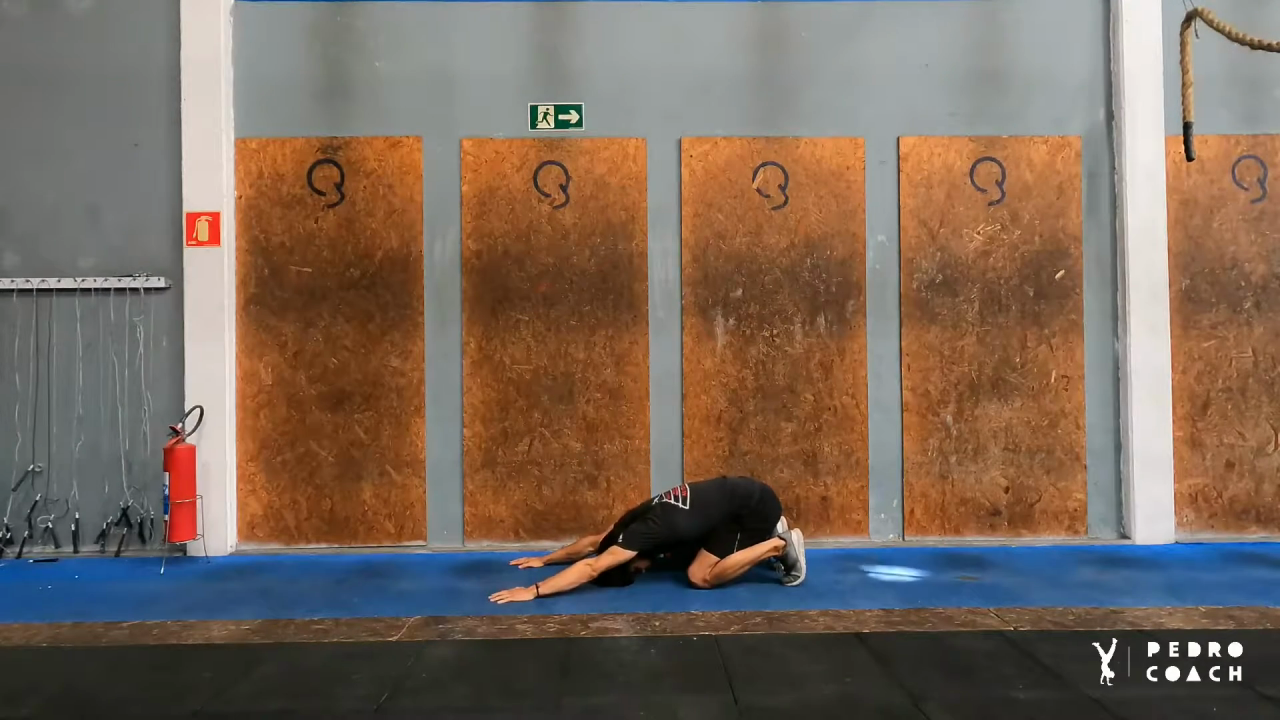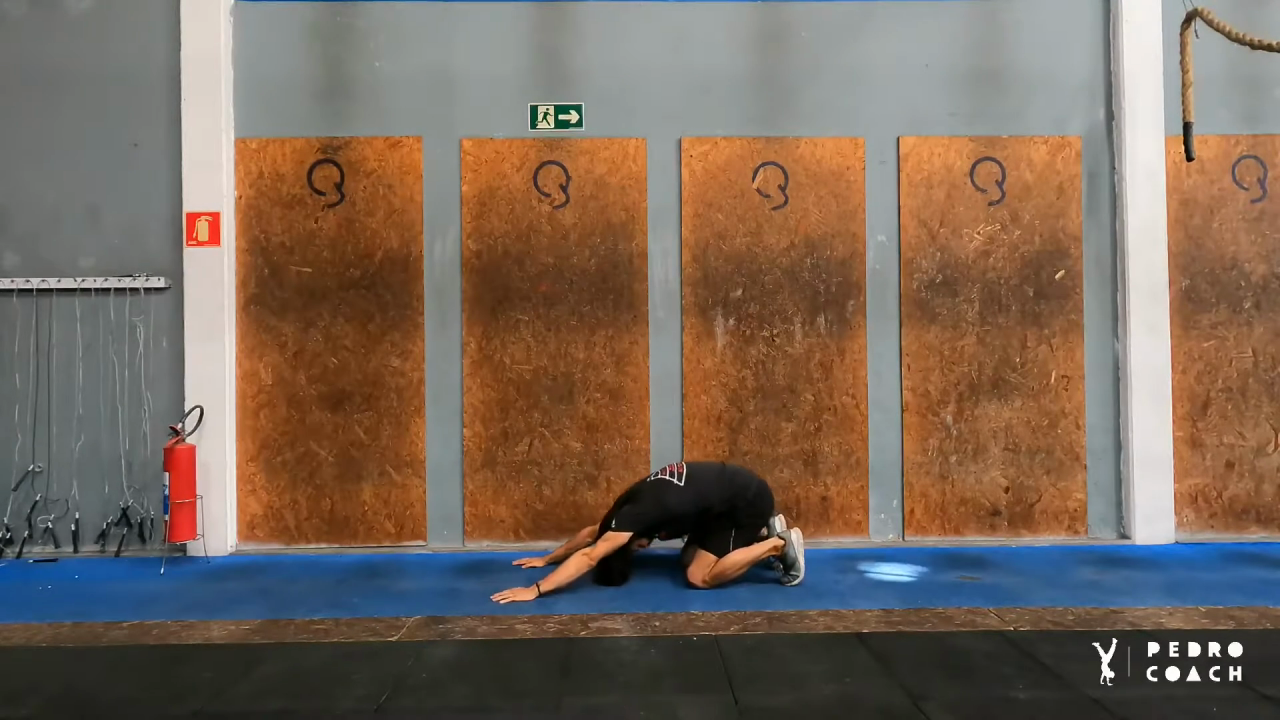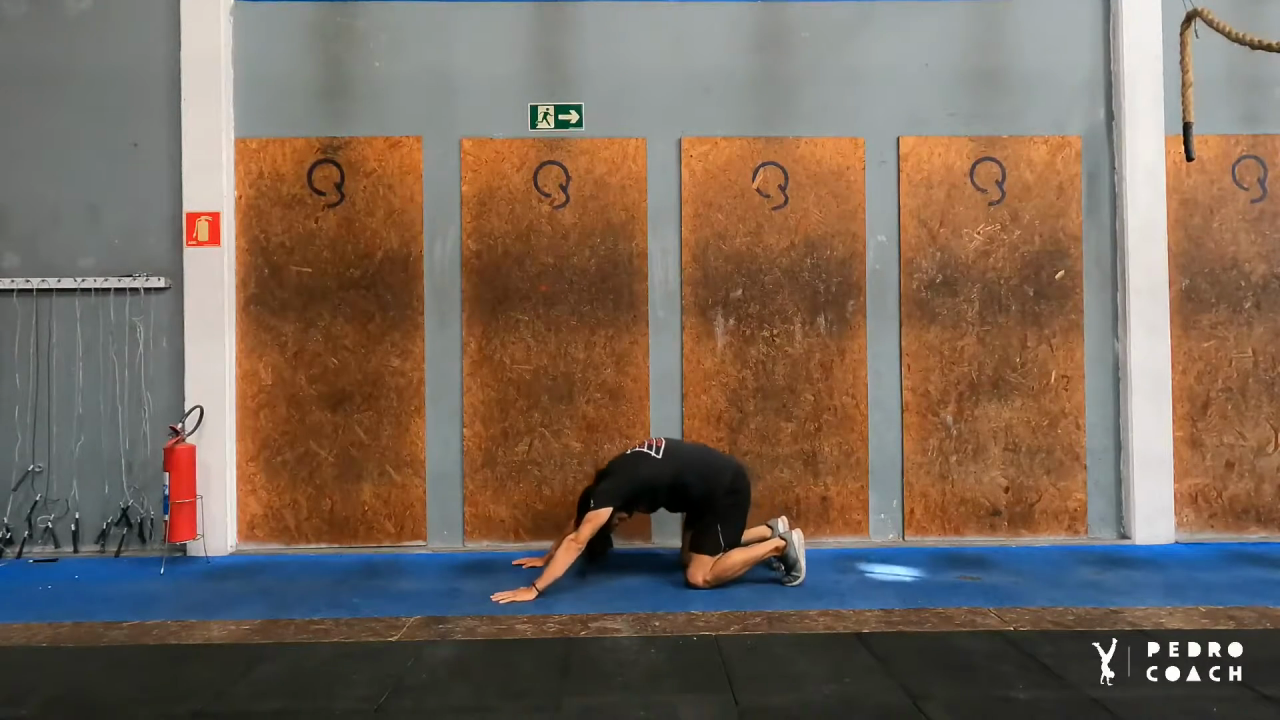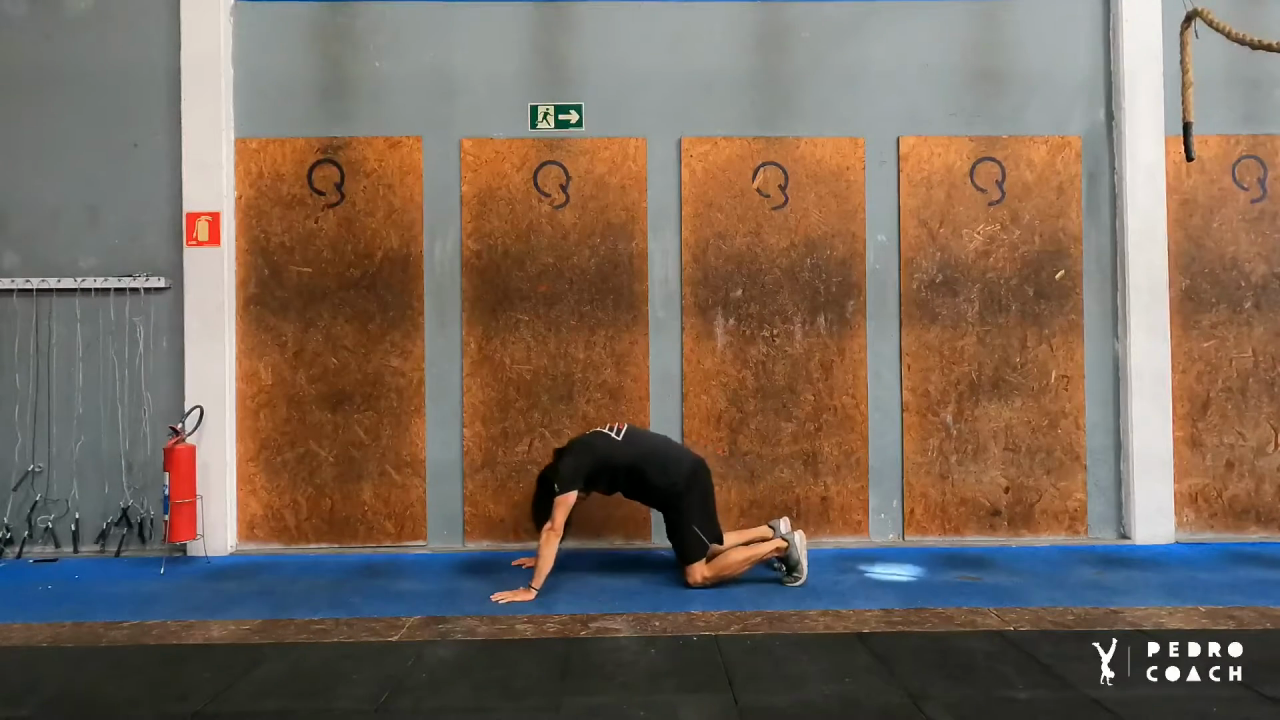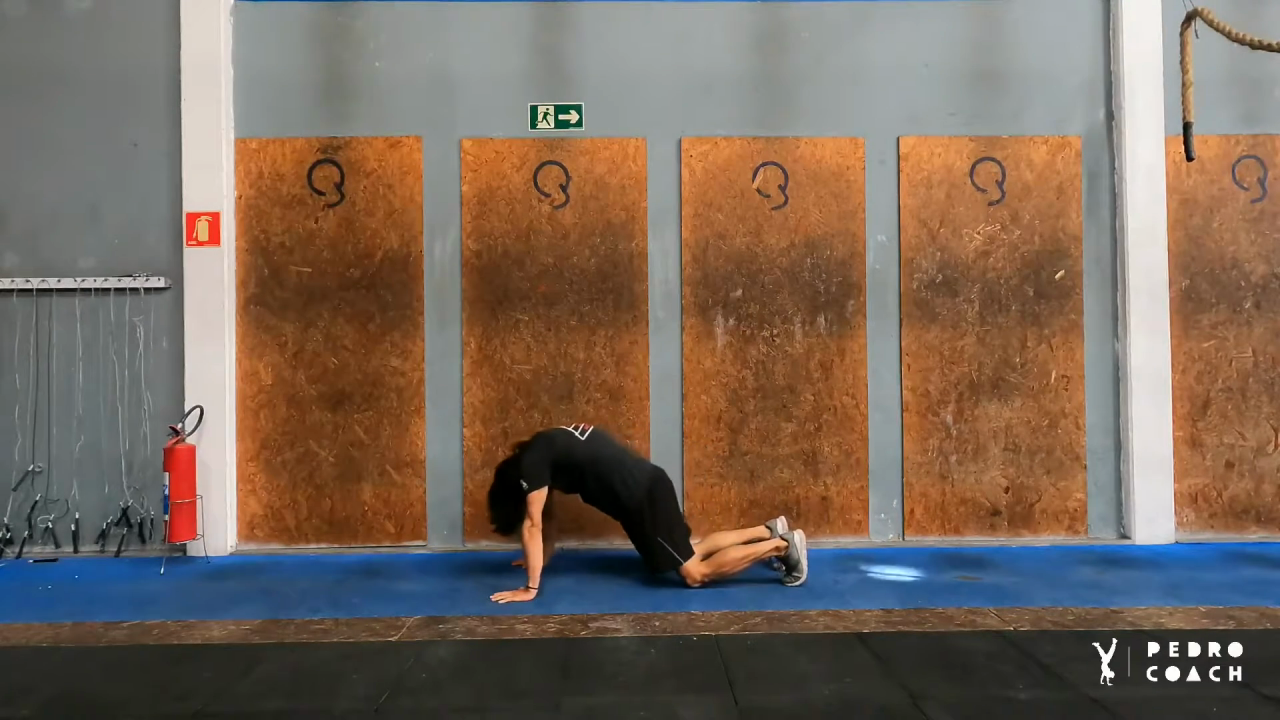
dt=0.5s
person 1, frame 1
left shoulder: (646, 532)
right shoulder: (639, 519)
left elbow: (592, 568)
right elbow: (593, 543)
left wrist: (533, 591)
right wrist: (544, 559)
left hip: (754, 505)
right hip: (743, 495)
left knee: (701, 576)
right knee: (694, 557)
left ankle: (780, 545)
right ankle: (770, 533)
person 1, frame 2
left shoulder: (638, 512)
right shoulder: (635, 501)
left elbow: (589, 556)
right elbow: (591, 533)
left wrist: (535, 590)
right wrist: (547, 559)
left hip: (748, 500)
right hip: (737, 491)
left knee: (699, 576)
right knee: (690, 558)
left ankle: (779, 544)
right ankle: (766, 530)
person 1, frame 3
left shoulder: (610, 489)
right shoulder: (616, 477)
left elbow: (577, 542)
right elbow: (577, 533)
left wrist: (534, 589)
right wrist: (547, 559)
left hip: (725, 487)
right hip: (713, 482)
left knee: (699, 576)
right knee: (690, 557)
left ankle: (780, 544)
right ankle: (770, 531)
person 1, frame 4
left shoulder: (567, 468)
right shoulder: (578, 457)
left elbow: (553, 529)
right elbow: (555, 529)
left wrist: (532, 588)
right wrist: (542, 558)
left hip: (681, 483)
right hip: (681, 474)
left knee: (698, 575)
right knee: (699, 549)
left ankle: (781, 546)
right ankle: (772, 531)
person 1, frame 5
left shoulder: (531, 460)
right shoulder: (544, 450)
left elbow: (533, 524)
right elbow: (547, 514)
left wrist: (531, 587)
right wrist: (542, 559)
left hip: (641, 496)
right hip: (646, 485)
left knee: (696, 573)
right knee: (692, 551)
left ankle: (781, 546)
right ankle: (769, 531)
